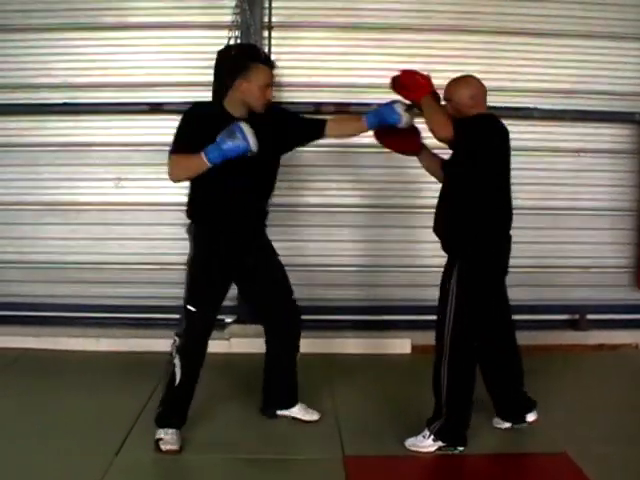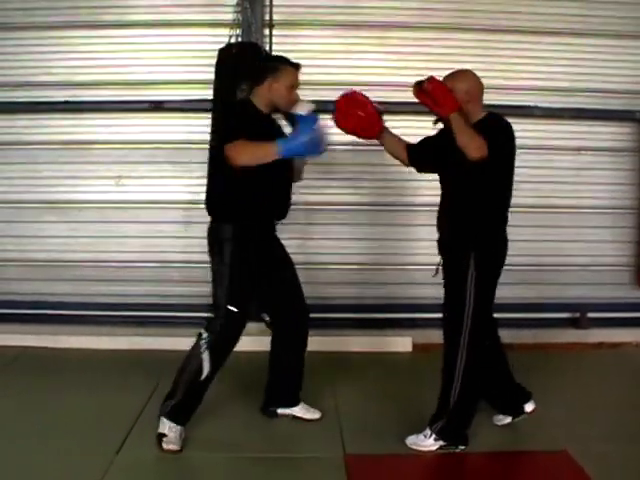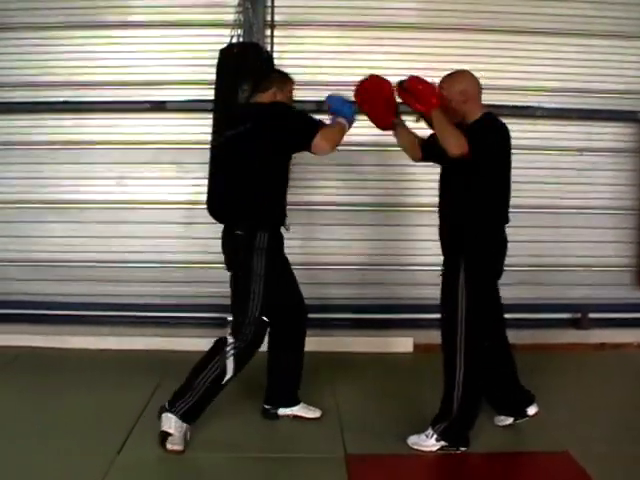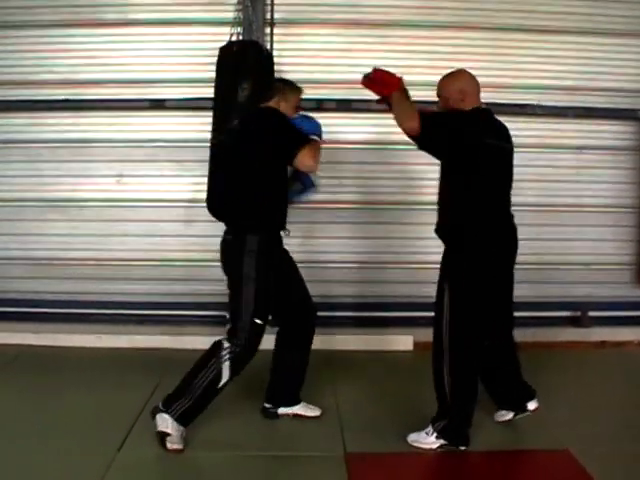
dt=0.2s
person 1, frame 1
left shoulder: (277, 122)
right shoulder: (199, 118)
left elbow: (330, 128)
right elbow: (176, 171)
left wrist: (374, 118)
right wrist: (213, 153)
left hip: (251, 236)
right hip: (211, 237)
left knee: (284, 319)
right knee: (195, 330)
left ankle: (280, 400)
right ankle: (169, 421)
person 1, frame 2
left shoulder: (271, 125)
right shoulder: (237, 112)
left elbow: (288, 176)
right elbow: (237, 156)
left wrist: (302, 144)
right wrist: (286, 145)
left hip: (260, 234)
right hip: (234, 234)
left knee: (292, 315)
right knee: (223, 327)
left ankle: (282, 400)
right ankle: (172, 416)
person 1, frame 3
left shoulder: (236, 128)
right shoulder: (274, 115)
right elbow: (325, 143)
right wrist: (344, 114)
left hip: (249, 235)
right hip: (255, 239)
left knee: (292, 316)
right knee: (247, 334)
left ankle: (281, 400)
right ankle: (178, 412)
person 1, frame 4
left shoulder: (239, 136)
right shoulder: (262, 134)
right elbow: (308, 162)
left wrist: (288, 194)
right wrist: (311, 135)
left hip: (264, 241)
right hip: (251, 243)
left knee: (299, 317)
right knee: (242, 337)
left ankle: (281, 398)
right ankle: (172, 413)
person 2, frame 1
left shoulder: (486, 129)
right shoulder: (490, 132)
left elbow: (444, 130)
right elbow: (448, 173)
left wrist: (420, 95)
right wrist: (416, 148)
left hip: (476, 251)
right hip: (487, 246)
left knee: (456, 338)
right knee: (496, 329)
left ankle: (447, 430)
right ankle: (517, 406)
person 2, frame 2
left shoulder: (497, 129)
right shoulder: (454, 133)
left elbow: (477, 152)
right elbow: (413, 155)
left wrist: (445, 111)
right wrist: (378, 130)
left hip: (478, 249)
right hip: (459, 246)
left knee: (464, 335)
right knee: (475, 328)
left ankle: (448, 430)
right ankle: (511, 398)
person 2, frame 3
left shoulder: (492, 131)
right shoulder: (467, 129)
left elbow: (458, 149)
right elbow: (422, 151)
left wrist: (434, 109)
right wrist: (395, 122)
left hip: (475, 249)
right hip: (480, 245)
left knee: (463, 336)
right knee: (486, 327)
left ankle: (451, 431)
right ankle: (515, 401)
person 2, frame 4
left shoulder: (459, 125)
right shoulder: (497, 131)
left elbow: (411, 123)
left wrist: (393, 90)
left hip: (469, 246)
right hip: (500, 239)
left knee: (456, 336)
right knee: (495, 322)
left ankle: (452, 428)
right ankle: (518, 397)
